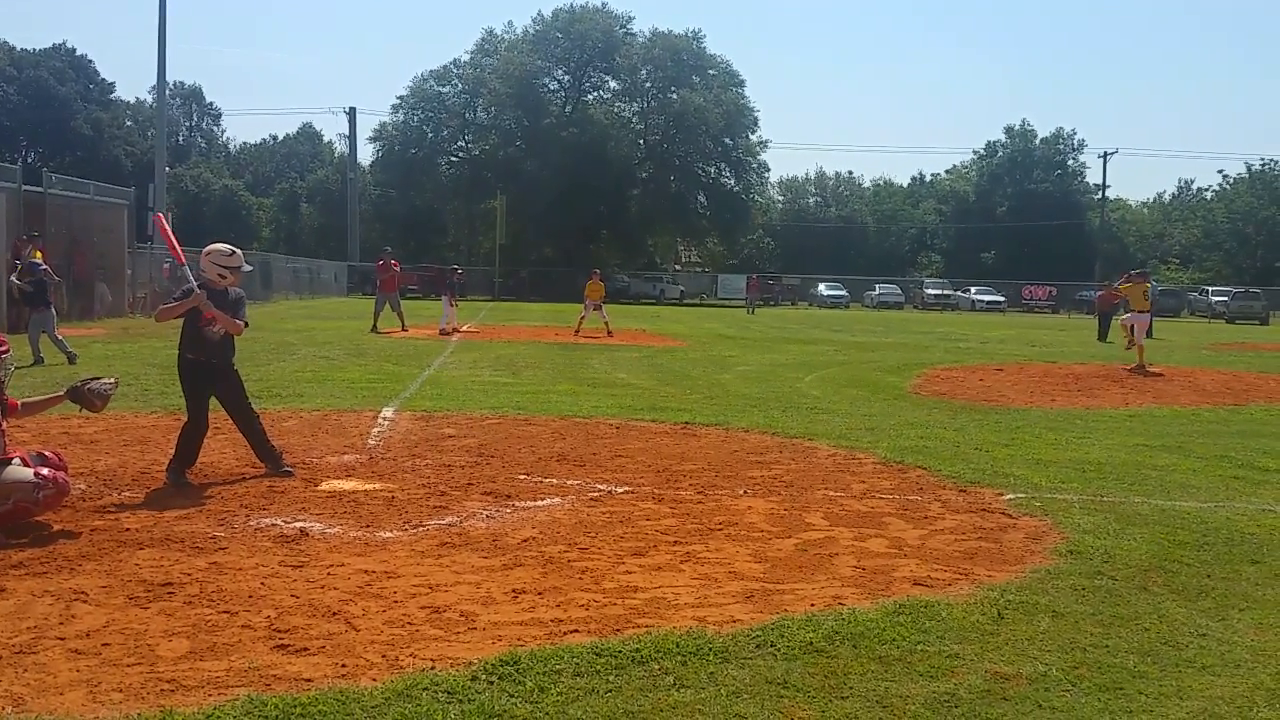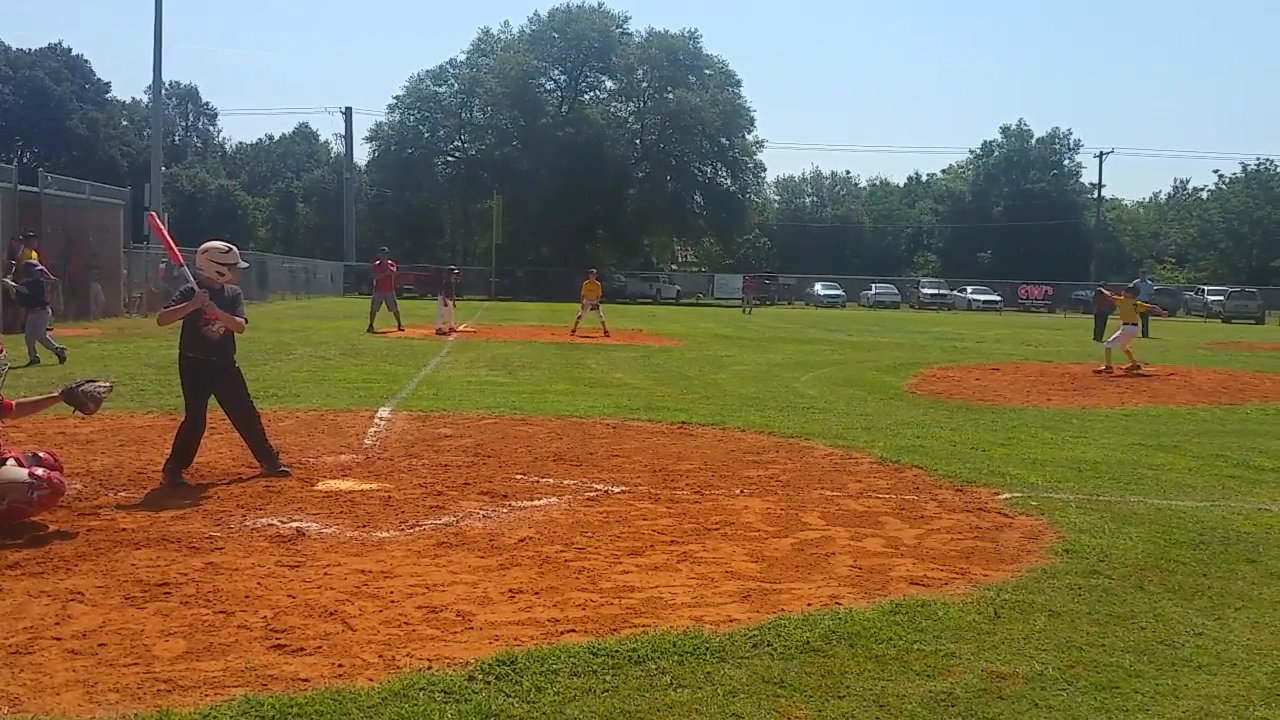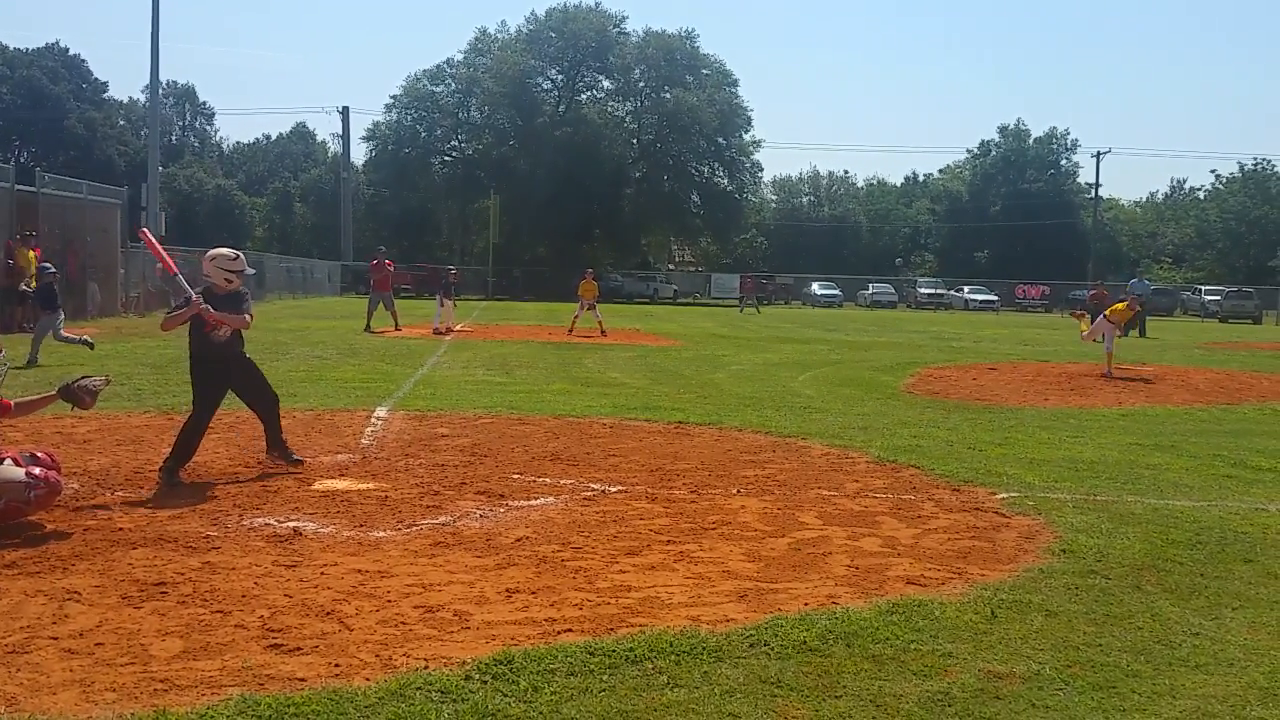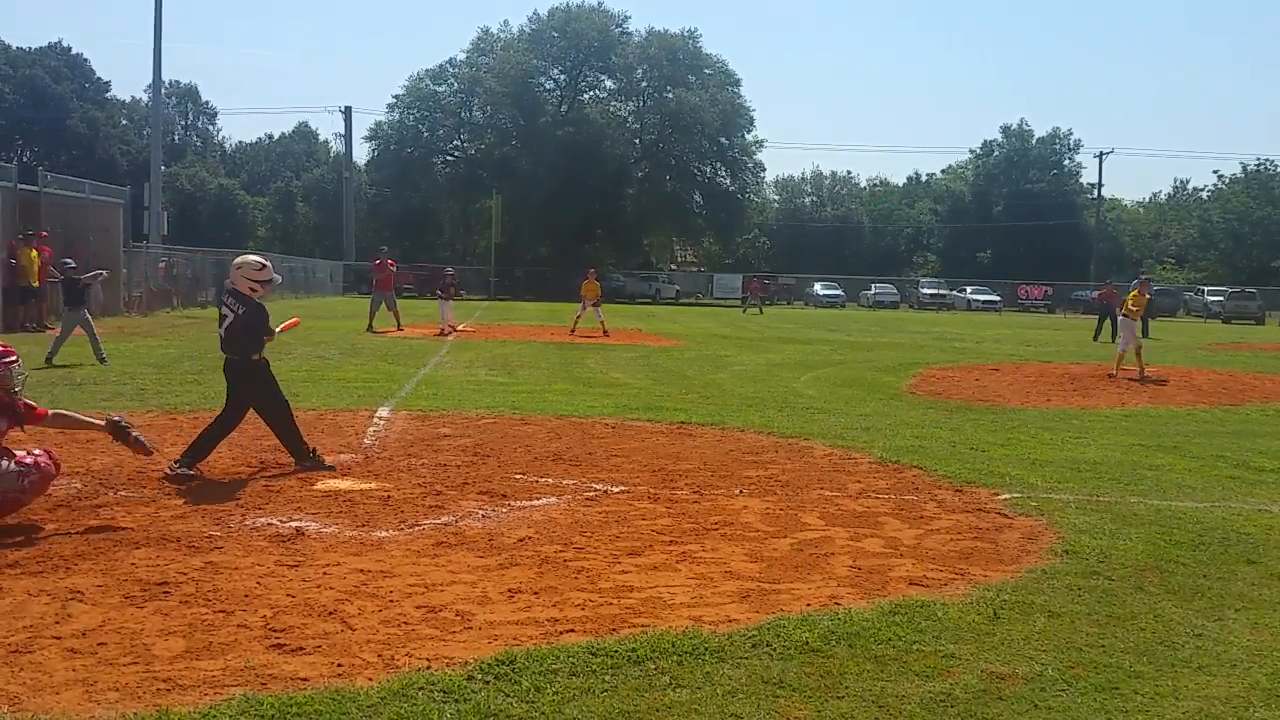
dt=0.5s
person 1, frame 1
left shoulder: (237, 296)
right shoulder: (192, 292)
left elbow: (238, 329)
right elbow: (159, 316)
left wrist: (214, 311)
right wrist: (190, 303)
left hip: (224, 366)
right hip: (194, 366)
left knee: (246, 414)
right knee: (198, 420)
left ankle: (273, 460)
right ankle: (177, 468)
person 1, frame 2
left shoulder: (233, 293)
right shoulder: (190, 292)
left elbow: (241, 326)
right elbow: (162, 319)
left wrist: (216, 312)
right wrist: (194, 305)
left hip: (225, 364)
right hip: (195, 365)
left knee: (246, 414)
right knee: (195, 419)
left ankle: (269, 460)
right ankle: (173, 468)
person 1, frame 3
left shoulder: (240, 294)
right shoulder: (196, 298)
left elbow: (245, 322)
right elbow: (165, 326)
left wrist: (214, 313)
right wrist: (186, 311)
left hip: (236, 360)
right hip: (207, 364)
left knee: (268, 402)
right knee: (201, 416)
left ankle: (277, 448)
right ankle: (170, 467)
person 1, frame 4
left shoulder: (228, 292)
right shoulder: (255, 311)
right elbow: (268, 335)
right wrist: (273, 331)
left hip: (237, 364)
right hip: (247, 368)
left knee: (278, 411)
right knee: (231, 416)
left ankle: (304, 456)
right ankle: (184, 462)
